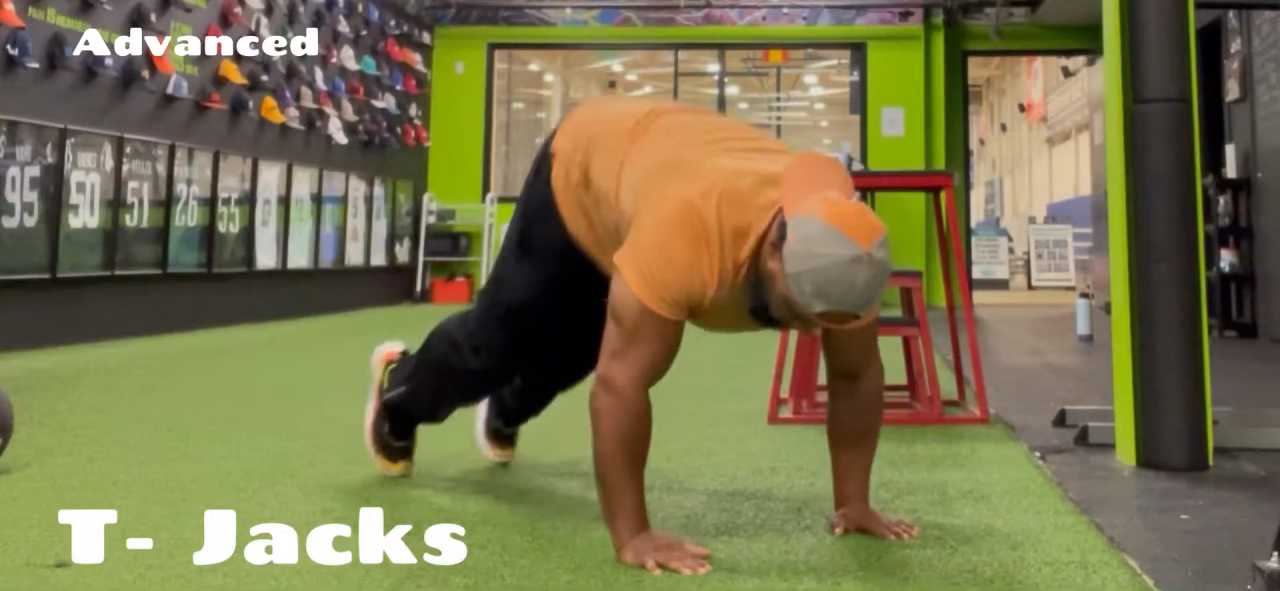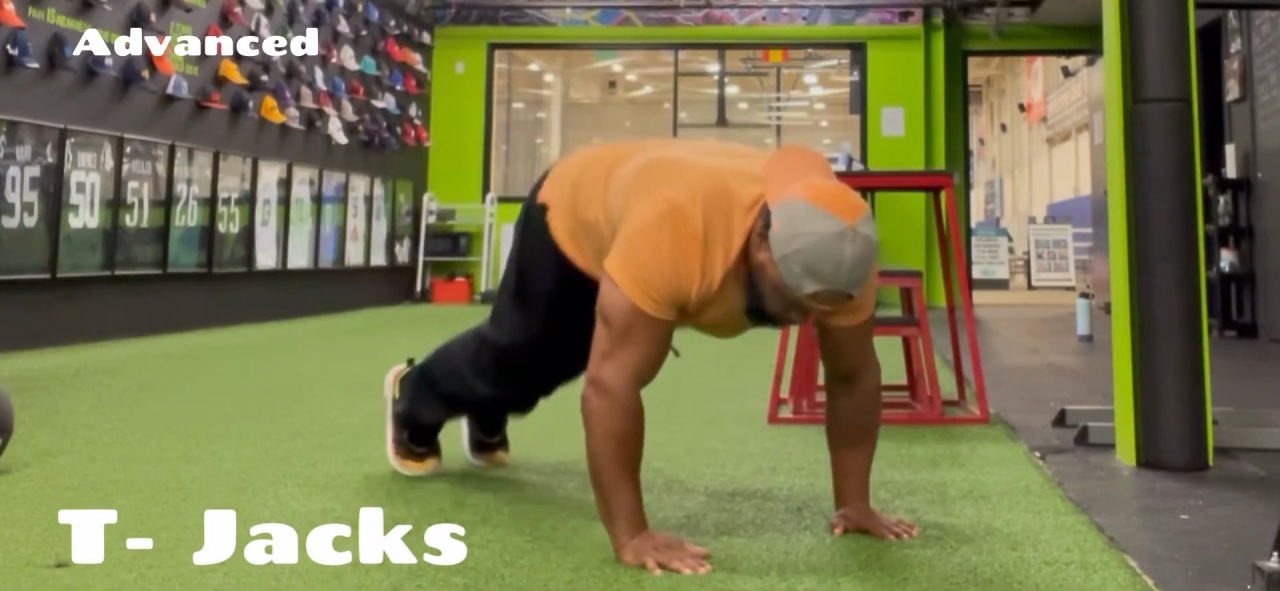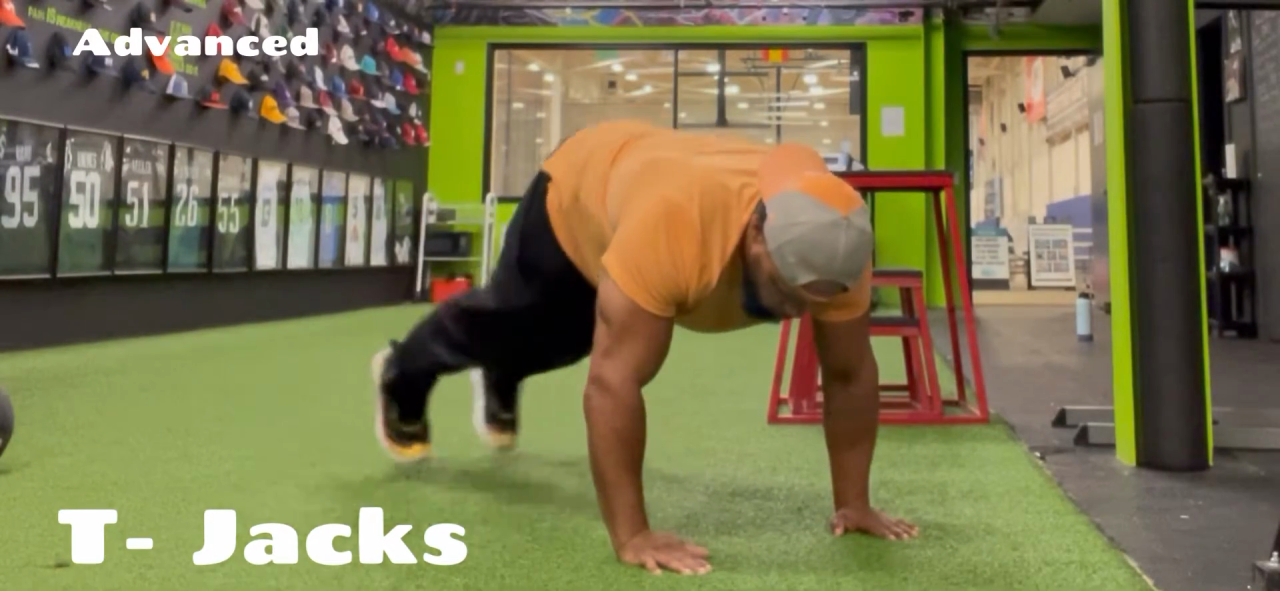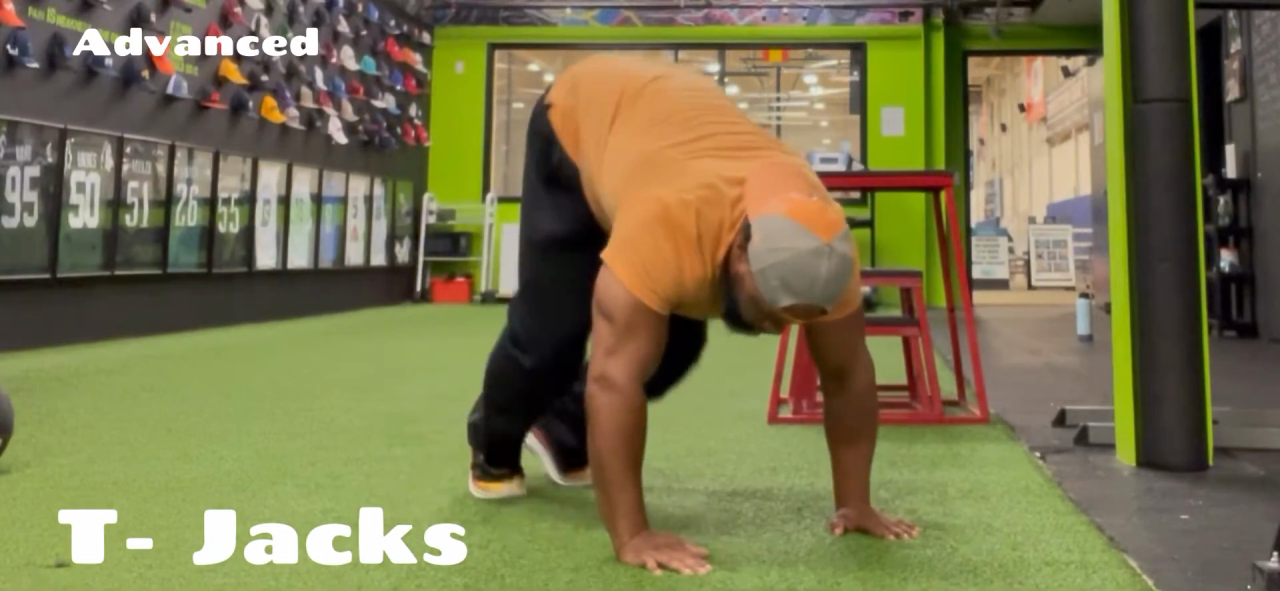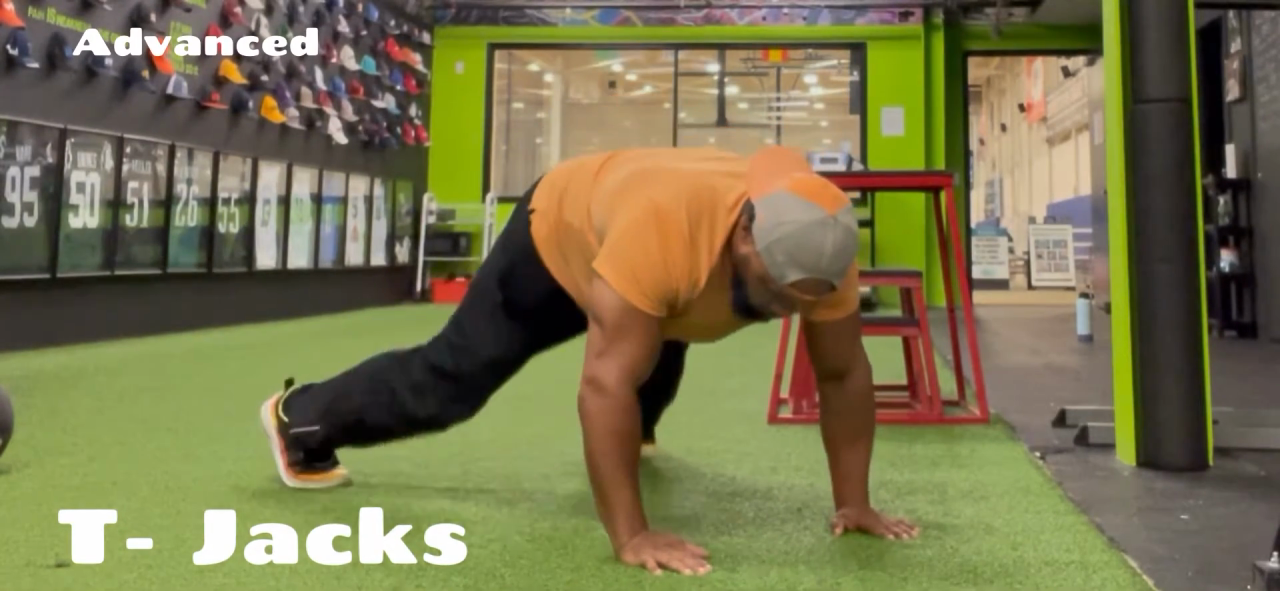
dt=1s
person 1, frame 1
left shoulder: (836, 254)
right shoulder: (687, 231)
left elbow: (855, 375)
right elbow: (621, 384)
left wrist: (854, 503)
right wrist: (632, 538)
left knee: (578, 347)
right knee: (505, 339)
left ankle: (505, 408)
right ankle: (401, 392)
person 1, frame 2
left shoulder: (834, 248)
right shoulder: (675, 235)
left elbow: (854, 377)
right elbow: (608, 386)
left wrist: (854, 503)
right wrist: (630, 536)
right hip: (576, 223)
left knee: (564, 361)
right knee: (512, 361)
left ankle: (487, 421)
right ankle: (412, 393)
person 1, frame 3
left shoulder: (828, 244)
right shoulder: (675, 229)
left elbow: (851, 374)
right elbow: (614, 381)
left wrist: (853, 503)
right wrist: (631, 535)
right hip: (576, 201)
left knee: (569, 337)
right knee: (501, 325)
left ankle: (501, 375)
right ankle: (403, 373)
person 1, frame 4
left shoulder: (821, 246)
right shoulder: (668, 228)
left elbow: (847, 373)
right elbow: (612, 381)
left wrist: (855, 504)
right wrist: (631, 538)
left knee: (677, 343)
right knee: (551, 326)
left ankle: (565, 431)
right ankle: (491, 440)
person 1, frame 5
left shoulder: (817, 248)
right shoulder: (662, 232)
left elbow: (844, 375)
right elbow: (604, 383)
left wrist: (854, 503)
right wrist: (631, 537)
right hip: (563, 232)
left knee: (660, 347)
right knee: (454, 376)
left ankle: (628, 426)
right ankle: (298, 419)
